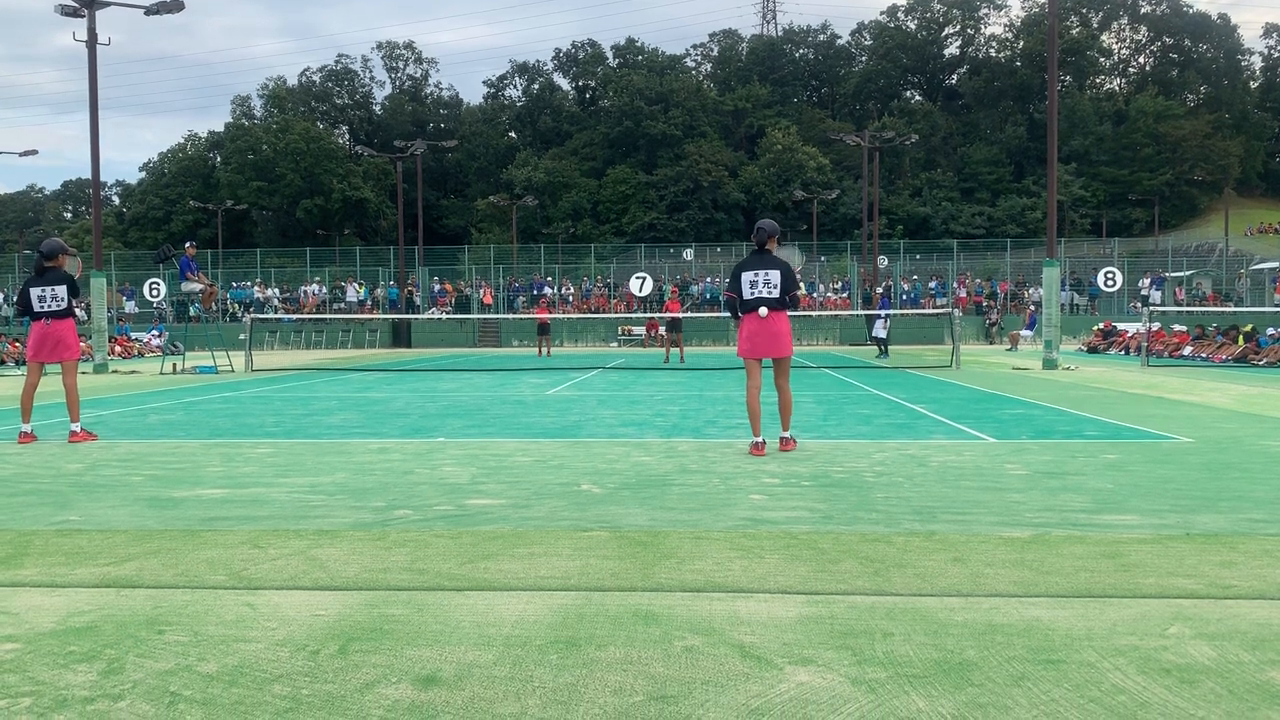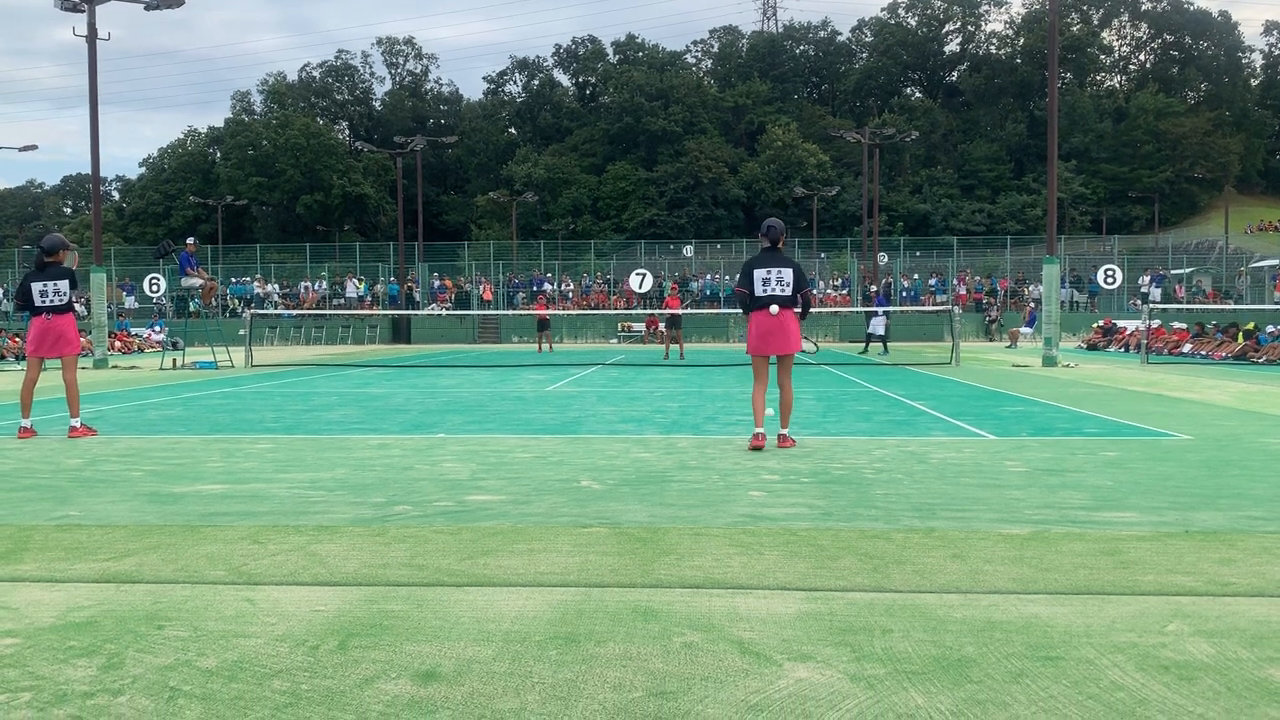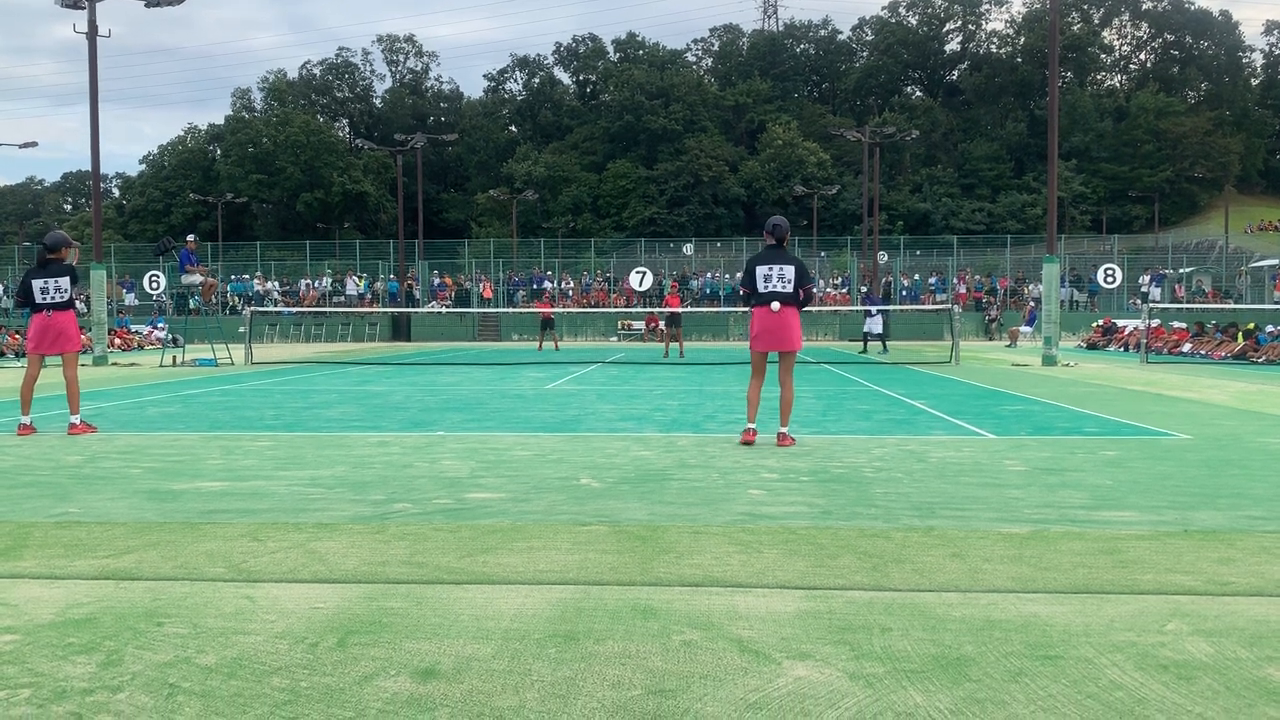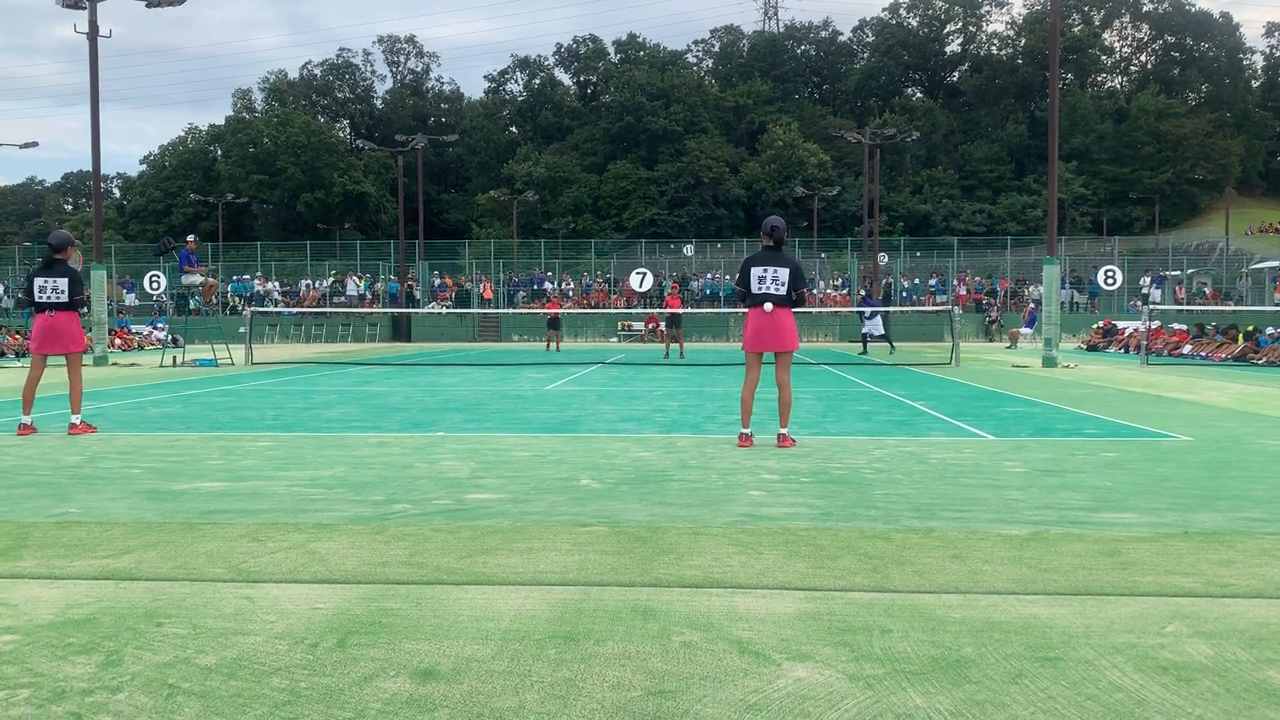
dt=0.3s
person 1, frame 1
left shoulder: (741, 267)
right shoulder: (782, 266)
left elbow: (731, 302)
right elbow: (794, 301)
left wrist: (737, 318)
left hip: (751, 325)
right hip: (778, 324)
left knee: (754, 385)
right knee: (783, 385)
left ankle: (758, 441)
right ankle: (785, 437)
person 1, frame 2
left shoulder: (751, 264)
right shoulder: (792, 265)
left elbow: (742, 298)
right elbow: (806, 299)
left wrist: (748, 313)
right wrist: (801, 318)
left hip: (760, 322)
right hip: (786, 322)
left knee: (760, 382)
right knee: (785, 382)
left ankle: (759, 433)
right ankle: (784, 434)
person 1, frame 3
left shoulder: (754, 261)
right shoulder: (796, 262)
left elbow: (745, 297)
right elbow: (809, 295)
left hip: (762, 319)
right hip: (788, 320)
left knee: (756, 378)
right knee: (786, 380)
left ankle: (750, 428)
right ankle: (783, 433)
person 1, frame 4
left shoulder: (750, 262)
right shoulder: (792, 264)
left elbow: (740, 296)
right elbow: (801, 300)
left hip: (756, 320)
right hip: (783, 321)
left knee: (751, 379)
right knee: (783, 380)
left ankle: (745, 433)
right ankle: (783, 434)
person 2, frame 1
left shoulder: (30, 282)
right shoulder: (65, 278)
left elbow: (21, 311)
right elbow: (76, 294)
left hip: (39, 330)
right hip: (63, 328)
left knee: (31, 381)
right knee: (70, 381)
left ankle: (25, 430)
right ankle: (75, 430)
person 2, frame 2
left shoulder: (30, 277)
right shoulder: (67, 273)
left elbow: (20, 305)
left hip: (39, 324)
right hip: (63, 323)
left knee: (31, 376)
right knee: (70, 376)
left ankle: (25, 425)
right ankle: (75, 425)
person 2, frame 3
left shoulder: (31, 273)
right shoulder: (68, 269)
left elbow: (21, 302)
left hip: (39, 321)
right hip: (64, 320)
left knee: (31, 373)
right knee: (70, 374)
left ankle: (25, 422)
right ankle: (75, 422)
person 2, frame 4
left shoulder: (36, 272)
right shoulder: (71, 273)
left elbow: (28, 301)
right elbow: (80, 303)
left hip: (43, 322)
right hip: (67, 321)
left knee: (34, 374)
right knee: (75, 375)
left ankle: (25, 422)
right ankle: (76, 422)
